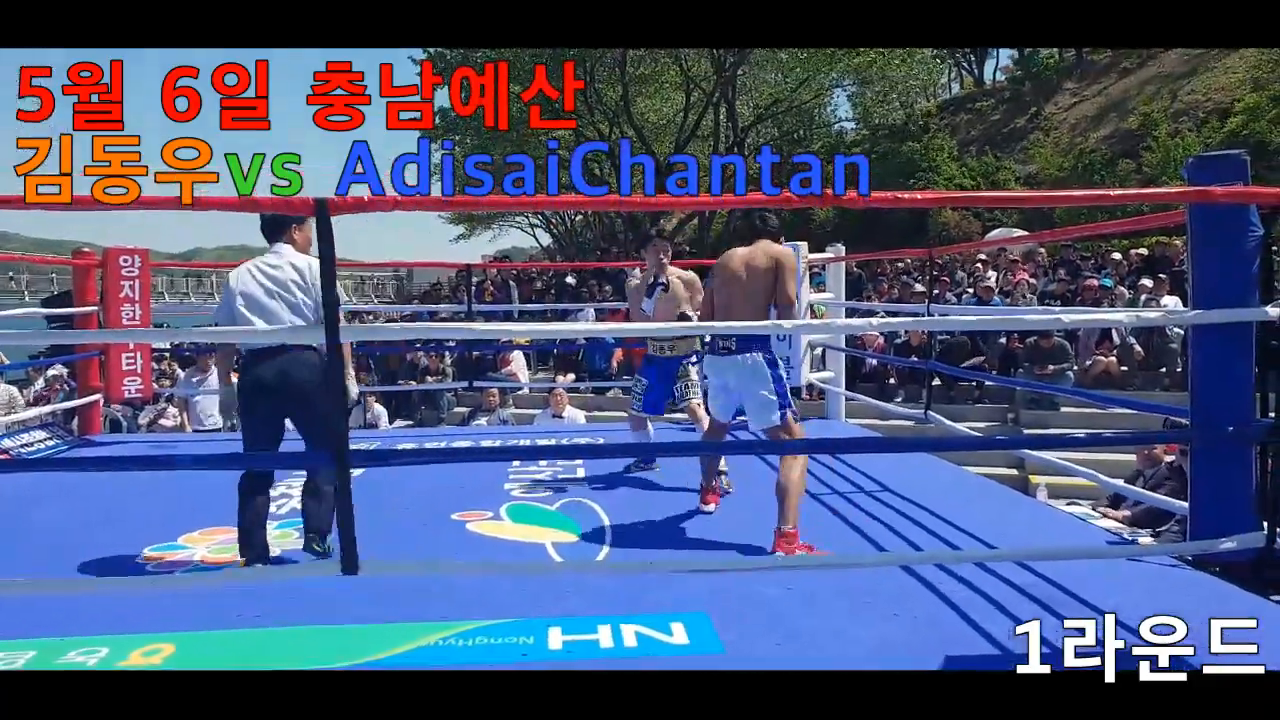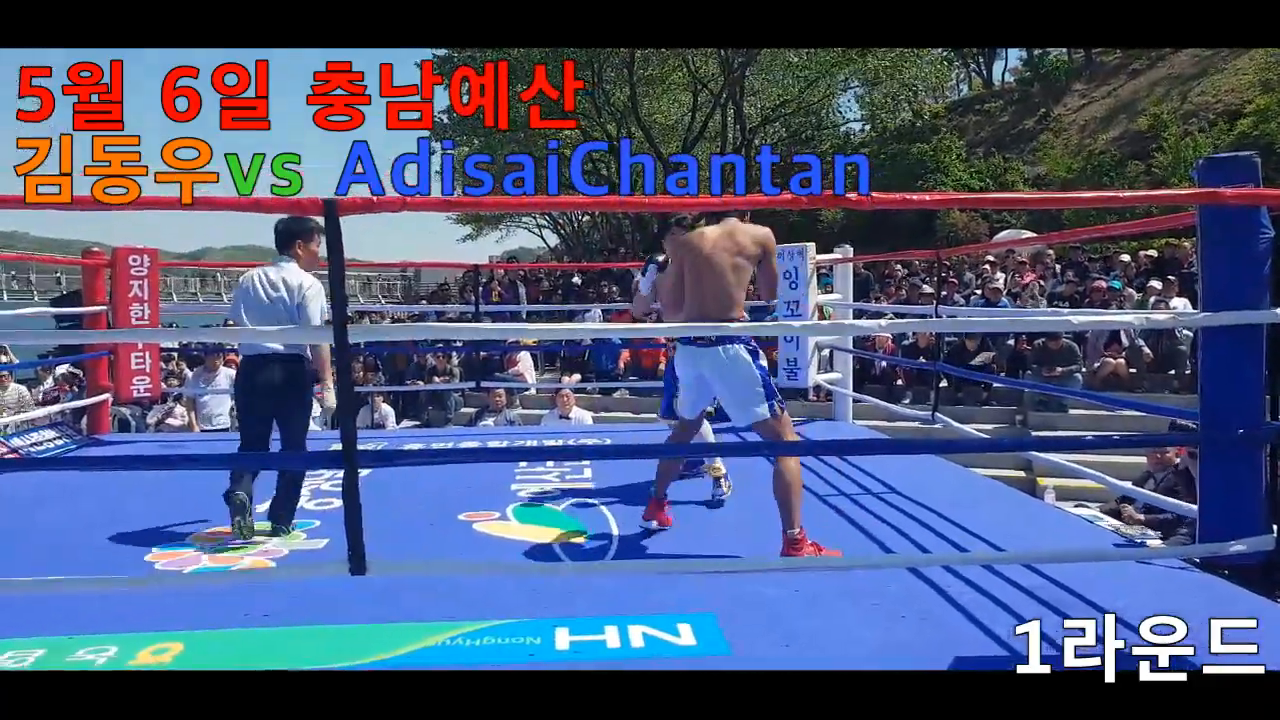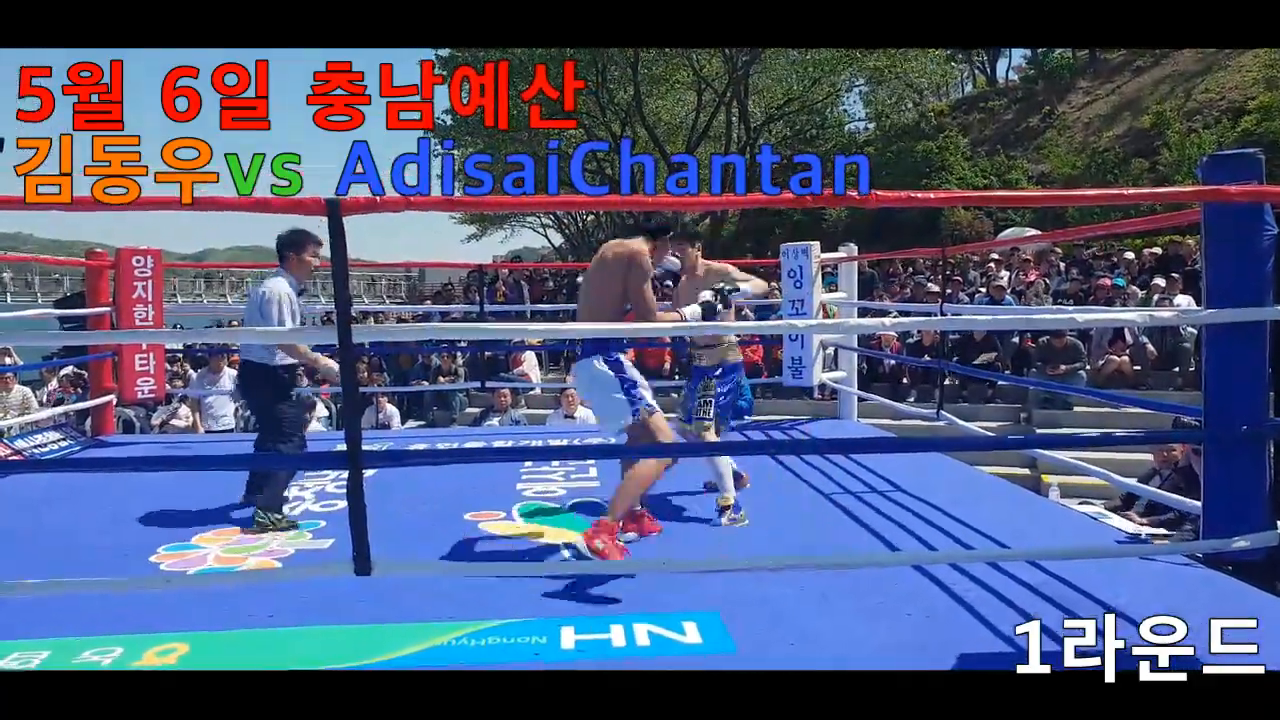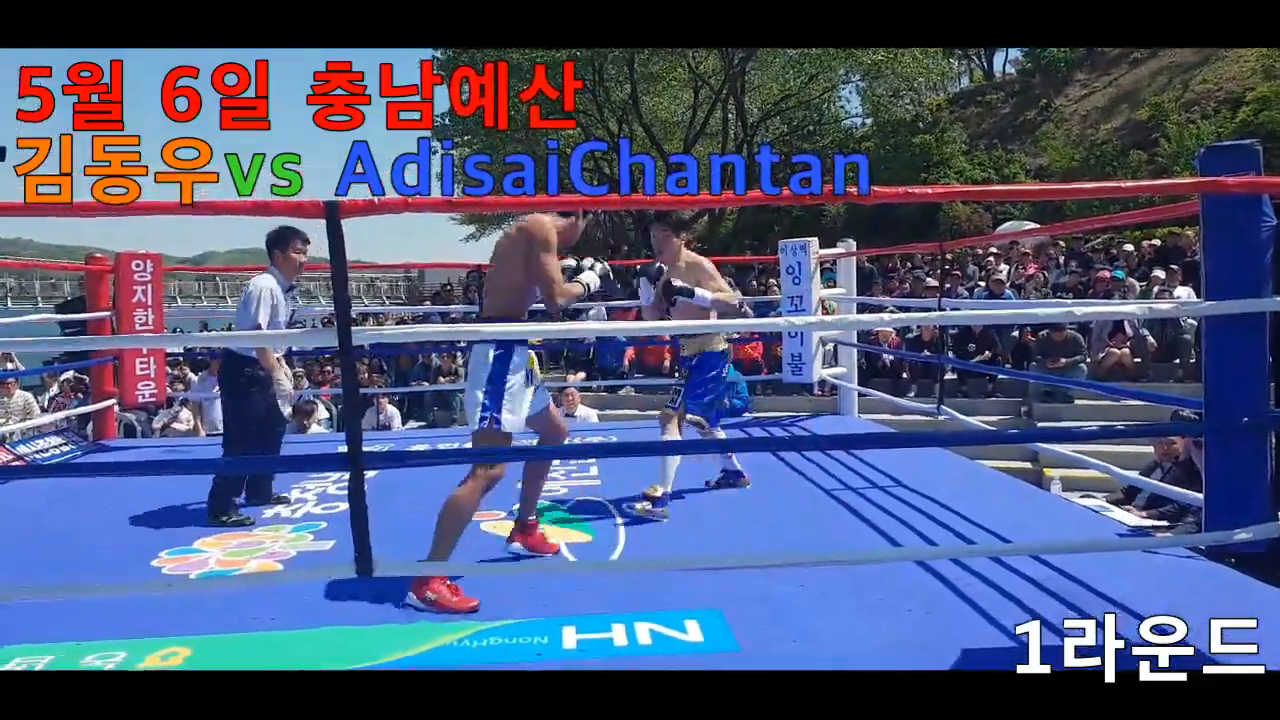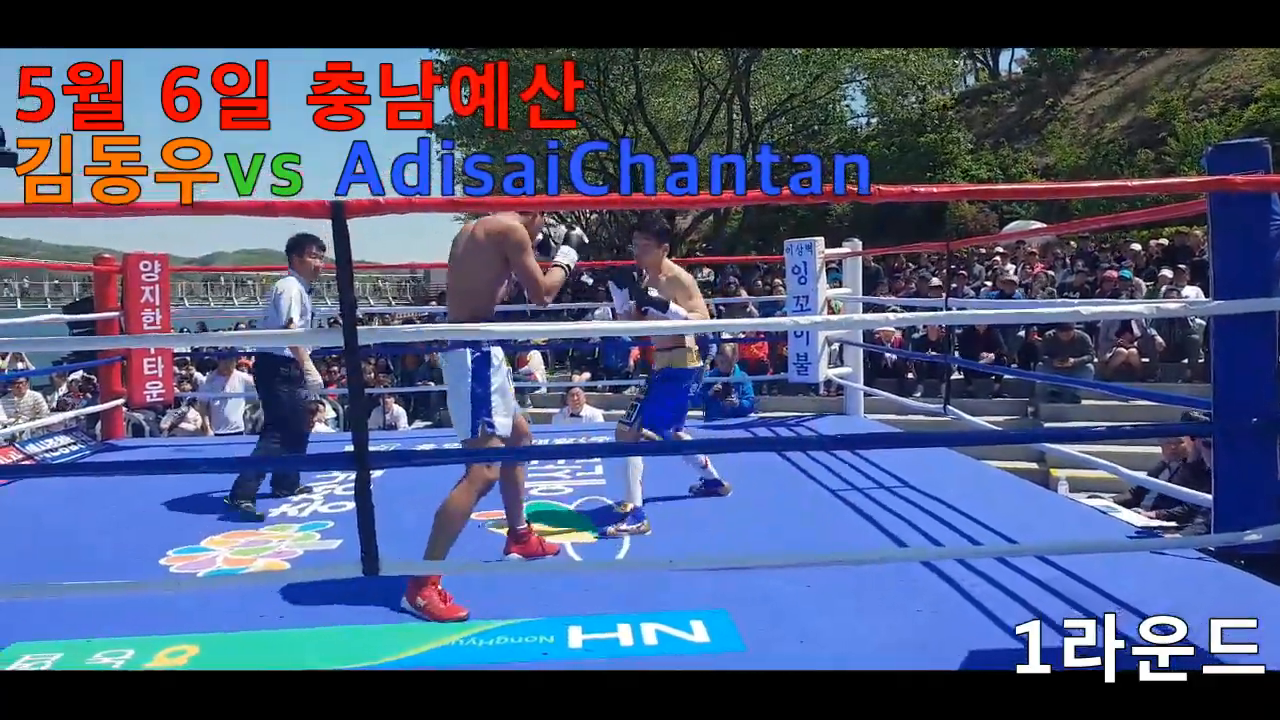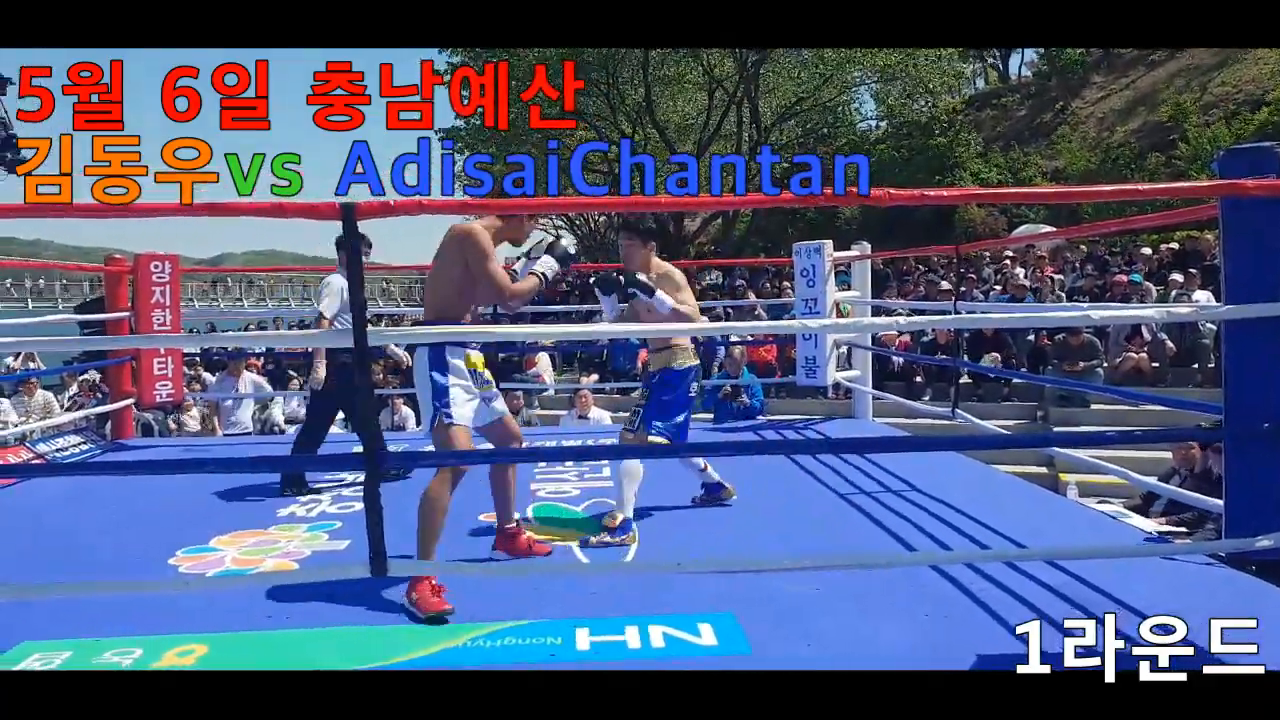
dt=0.4s
person 1, frame 1
left shoulder: (724, 259)
right shoulder: (782, 254)
left elbow: (706, 318)
right elbow: (790, 314)
left hip: (716, 355)
right hip: (752, 355)
left knee: (718, 426)
right knee: (794, 445)
left ankle: (708, 493)
right ankle: (787, 538)
person 1, frame 2
left shoulder: (686, 240)
right shoulder: (761, 236)
left elbow: (670, 305)
right elbow: (769, 295)
left hip: (690, 347)
right hip: (730, 346)
left knee: (684, 428)
right knee: (784, 441)
left ankle: (655, 507)
right ankle: (795, 544)
person 1, frame 3
left shoulder: (610, 251)
right shoulder: (637, 251)
right elbow: (650, 321)
left wrist: (660, 267)
right wrist: (694, 312)
left hip: (591, 358)
right hip: (605, 359)
left knee: (641, 436)
right knee: (663, 447)
left ankle: (632, 517)
right ankle: (604, 532)
person 1, frame 4
left shoulder: (522, 232)
right shoulder: (541, 227)
right elbow: (556, 298)
left wrist: (568, 275)
right wrist: (590, 279)
left hip: (512, 350)
right hip: (503, 351)
left knee: (554, 431)
right knee: (488, 469)
left ankle: (525, 530)
right ankle: (427, 580)
person 1, frame 5
left shoulder: (473, 229)
right shoulder: (510, 229)
right elbow: (541, 294)
left wrist: (532, 252)
right wrist: (568, 253)
left hip: (477, 349)
right hip: (476, 351)
left knee: (518, 437)
right knee: (482, 472)
left ankle: (519, 537)
right ankle: (423, 584)
person 1, frame 6
left shoulder: (478, 237)
right shoulder: (471, 234)
left elbow: (484, 295)
right elbow: (508, 299)
left wrist: (529, 265)
right wrist: (549, 265)
left hip: (463, 352)
right hip: (442, 354)
left knee: (509, 439)
right knee: (455, 462)
left ankle: (508, 536)
right ankle: (421, 581)
person 2, frame 1
left shoulder: (239, 275)
right shoulder: (312, 267)
left elbow: (224, 338)
left wrist: (226, 388)
right wrist: (348, 372)
left hip: (256, 371)
right hip: (304, 366)
left knee: (257, 467)
right knee: (326, 454)
left ankle: (254, 555)
right ankle: (317, 536)
person 2, frame 2
left shoulder: (249, 279)
right shoulder: (308, 284)
left elbow: (237, 325)
right elbow: (316, 339)
right wrist: (327, 384)
left hip: (252, 371)
right hip: (291, 373)
left knee: (252, 445)
right knee: (293, 449)
left ankle: (240, 497)
right ankle: (281, 520)
person 2, frame 3
left shoulder: (267, 287)
right shoulder: (280, 291)
right elbow: (284, 340)
left wrist: (311, 359)
right wrist: (320, 363)
left hip: (254, 373)
right hip: (269, 377)
left knee: (272, 434)
right knee: (291, 442)
left ankle: (259, 494)
right ankle: (267, 509)
person 2, frame 4
left shoulder: (281, 288)
right shoulder: (264, 286)
left wrist: (282, 368)
right wrist: (277, 376)
left hip: (256, 371)
right hip: (242, 371)
left knee: (273, 428)
right knee: (240, 440)
left ankle: (259, 490)
right ankle: (221, 507)
person 2, frame 5
left shoulder: (300, 289)
right shoulder: (290, 287)
right elbow: (289, 331)
left wrist: (303, 368)
right wrist: (309, 368)
left hip: (284, 369)
right hip: (277, 369)
left knee: (299, 427)
right knee: (277, 433)
left ankle: (286, 483)
right ankle: (242, 493)
person 2, frame 6
left shoulder: (350, 285)
right shoulder: (336, 283)
right elbow: (322, 323)
left wrist: (391, 348)
right wrist: (319, 362)
left hip: (346, 361)
right hip: (338, 361)
left knee: (317, 422)
right knee: (364, 417)
left ankle: (293, 479)
person 3, frame 1
left shoulder: (688, 279)
right shoulder: (635, 286)
left wrist: (693, 320)
right wrist: (650, 296)
left hip: (685, 355)
right hip: (654, 357)
left knee: (694, 409)
right knee: (636, 414)
left ankle: (719, 469)
right ankle: (647, 457)
person 3, frame 2
right shoulder: (659, 278)
right elbow: (637, 311)
right wrist: (648, 273)
right hip: (677, 352)
right knee: (673, 416)
left ankle: (718, 472)
right ankle: (694, 461)
person 3, frame 3
left shoulder: (718, 273)
right shoulder: (681, 285)
left elbow: (761, 286)
left wrist: (735, 289)
left hip: (723, 362)
right hip: (701, 363)
left knee: (704, 429)
right knee: (687, 427)
left ankle: (730, 505)
right ankle: (730, 473)
person 3, frame 4
left shoulder: (698, 266)
right shoulder: (664, 273)
left elbow: (732, 302)
right elbow: (651, 319)
left wrist: (691, 293)
right wrist: (646, 285)
left hip: (708, 352)
right hip: (691, 353)
left knee: (670, 418)
right knee: (702, 419)
left ankle: (659, 497)
right ankle: (734, 472)
person 3, frame 5
left shoulder: (678, 279)
right shoulder: (648, 281)
left elbow: (703, 322)
left wrist: (664, 307)
right wrist: (620, 292)
left hip: (678, 368)
right hip: (665, 367)
left knee: (628, 432)
right knee: (668, 431)
left ankle: (634, 515)
right ankle: (713, 480)
person 3, frame 6
left shoulder: (668, 276)
right shoulder: (638, 280)
left elbow: (693, 317)
left wrist: (652, 295)
right wrist: (608, 297)
left hip: (676, 367)
right hip: (663, 368)
left knee: (632, 439)
right knee: (666, 438)
left ankle: (622, 525)
right ankle: (716, 486)
